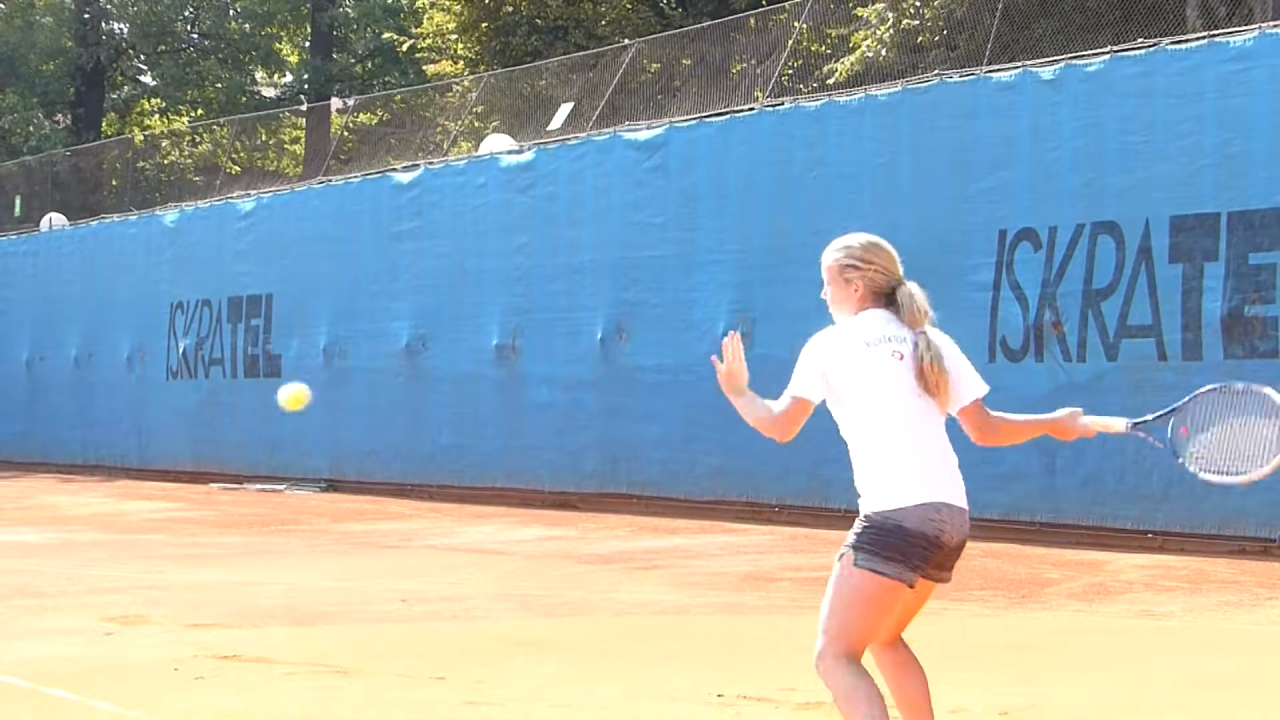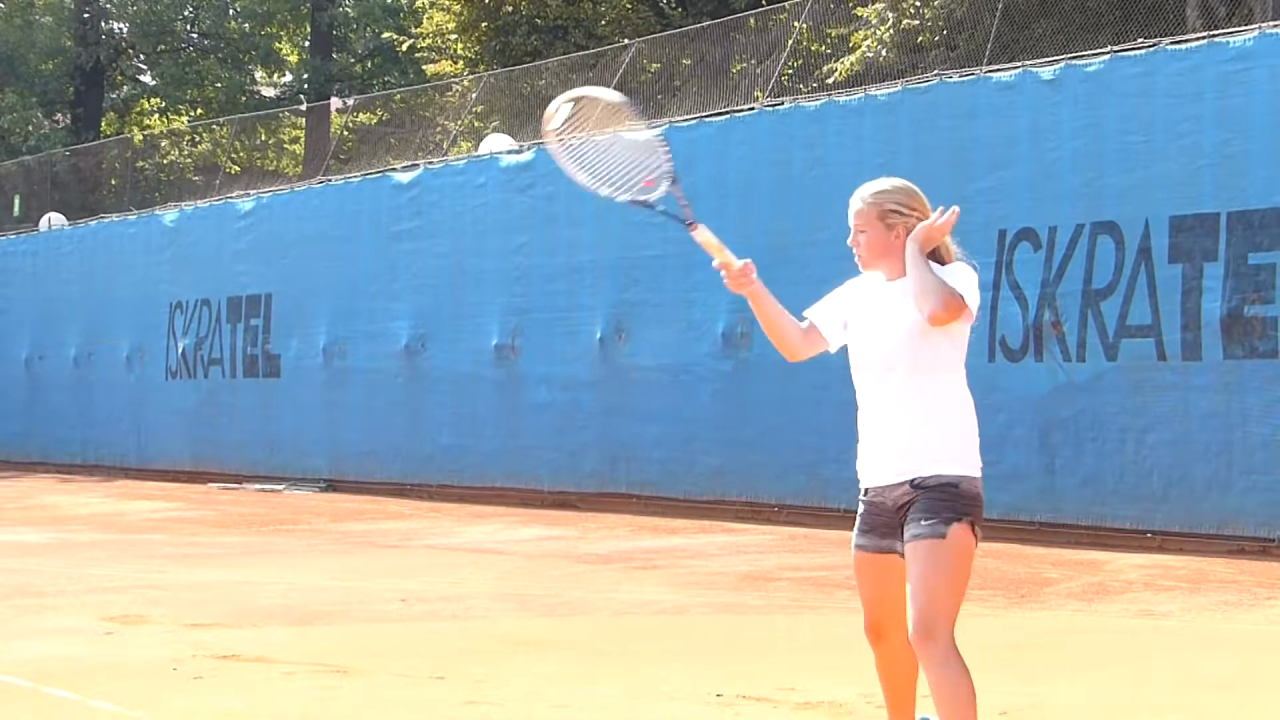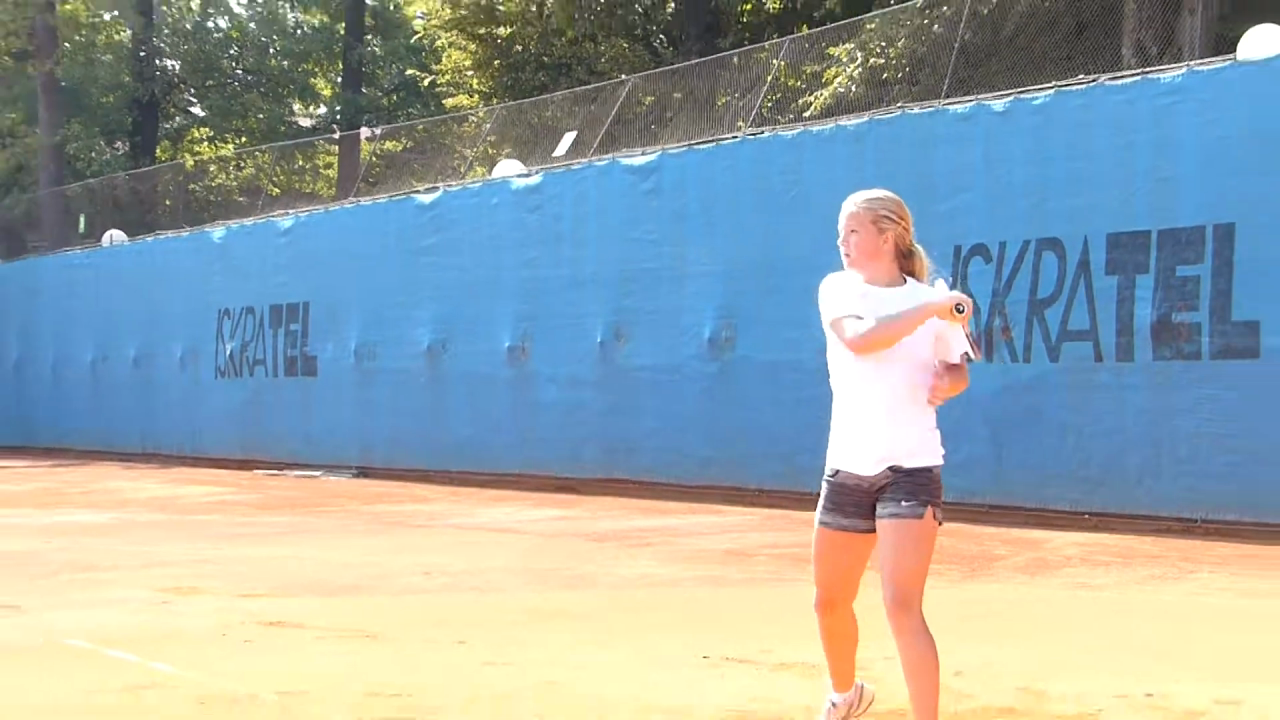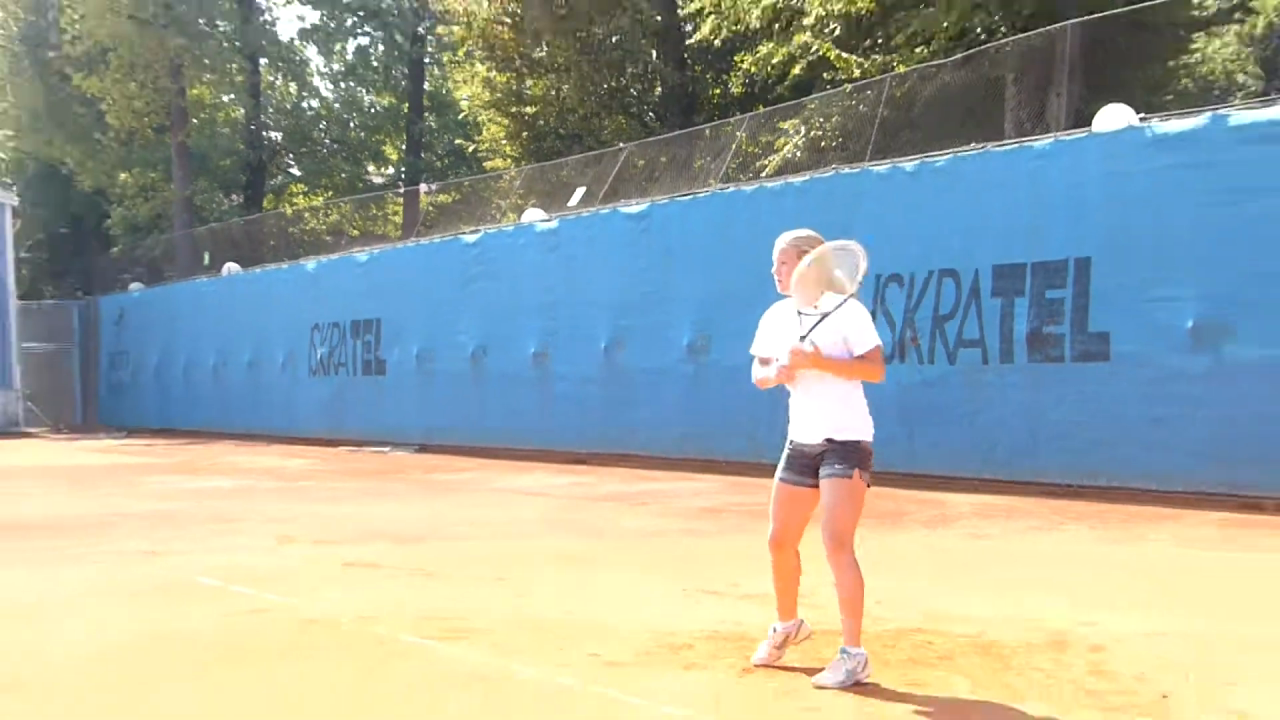
dt=0.3s
person 1, frame 1
left shoulder: (826, 345)
right shoulder: (931, 342)
left elbow: (779, 425)
right elbow: (984, 429)
left wrist: (738, 395)
right wrist: (1048, 424)
left hip: (897, 518)
right hip: (947, 517)
left knee: (835, 658)
right knee: (881, 638)
person 1, frame 2
left shoulder: (954, 280)
right shoulder: (853, 297)
left elbow: (938, 312)
right elbow: (796, 345)
left wrist: (921, 256)
right wrist: (751, 288)
left hip: (945, 481)
right hip: (883, 487)
left knee: (928, 634)
right knee: (884, 630)
person 1, frame 3
left shoulder: (940, 310)
right shoulder: (838, 289)
left elbow: (959, 376)
right elbow: (859, 342)
left wrist: (943, 383)
right wrist: (928, 307)
left hip: (911, 471)
right hip: (846, 474)
left knee: (901, 608)
right knee: (829, 604)
person 1, frame 4
left shoulder: (848, 312)
right shoulder: (775, 317)
left elbow: (875, 371)
right elbow: (760, 377)
left wrist: (818, 362)
right wrist: (779, 371)
left hip: (847, 442)
right hip: (803, 443)
left knee: (836, 542)
right knee: (780, 540)
